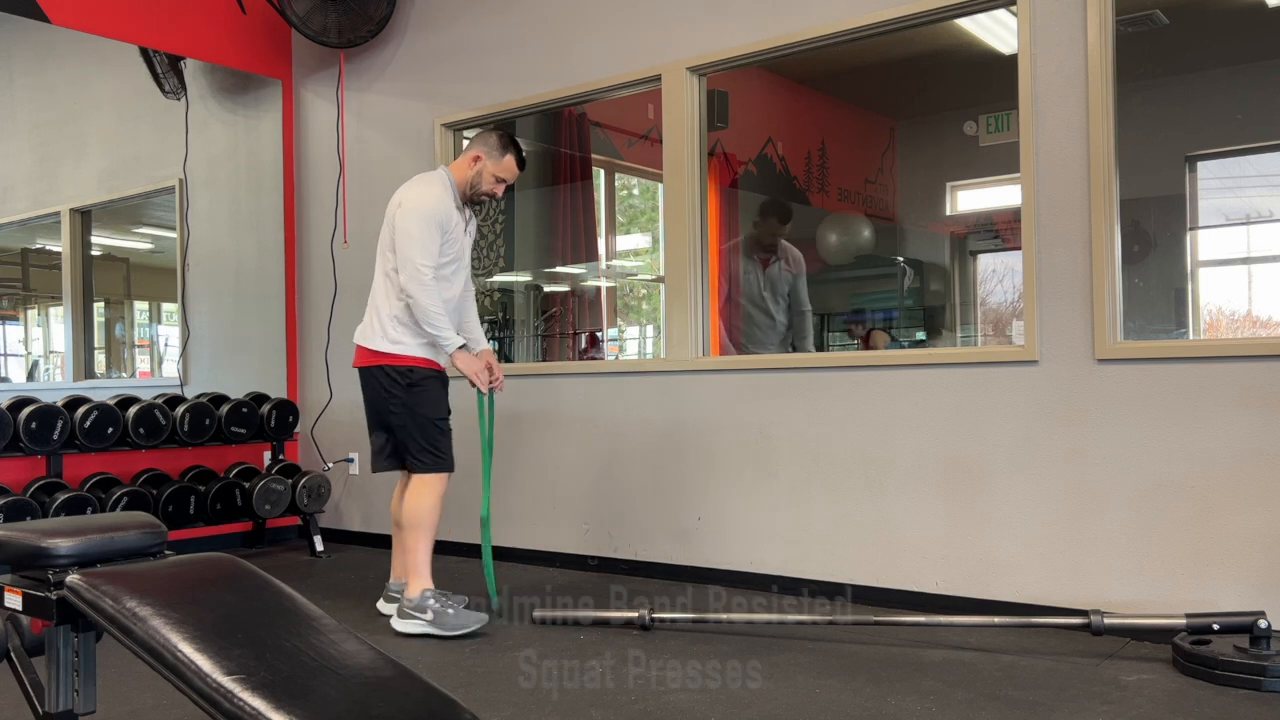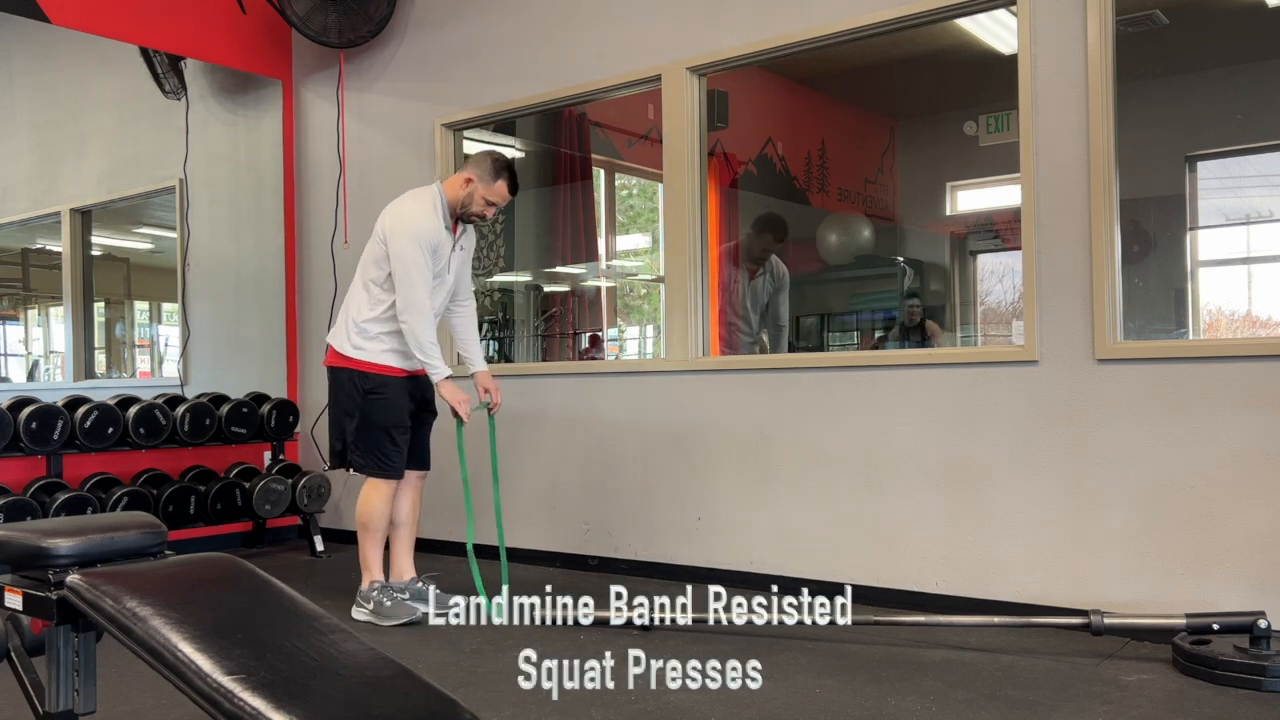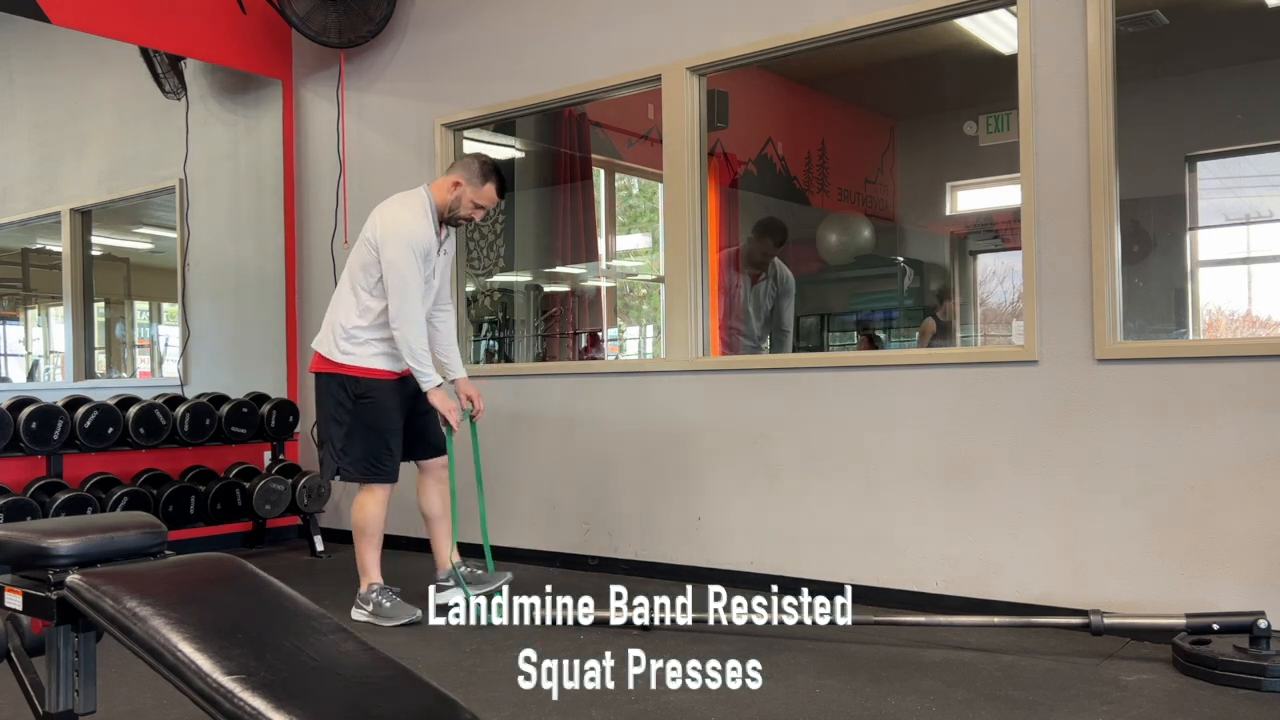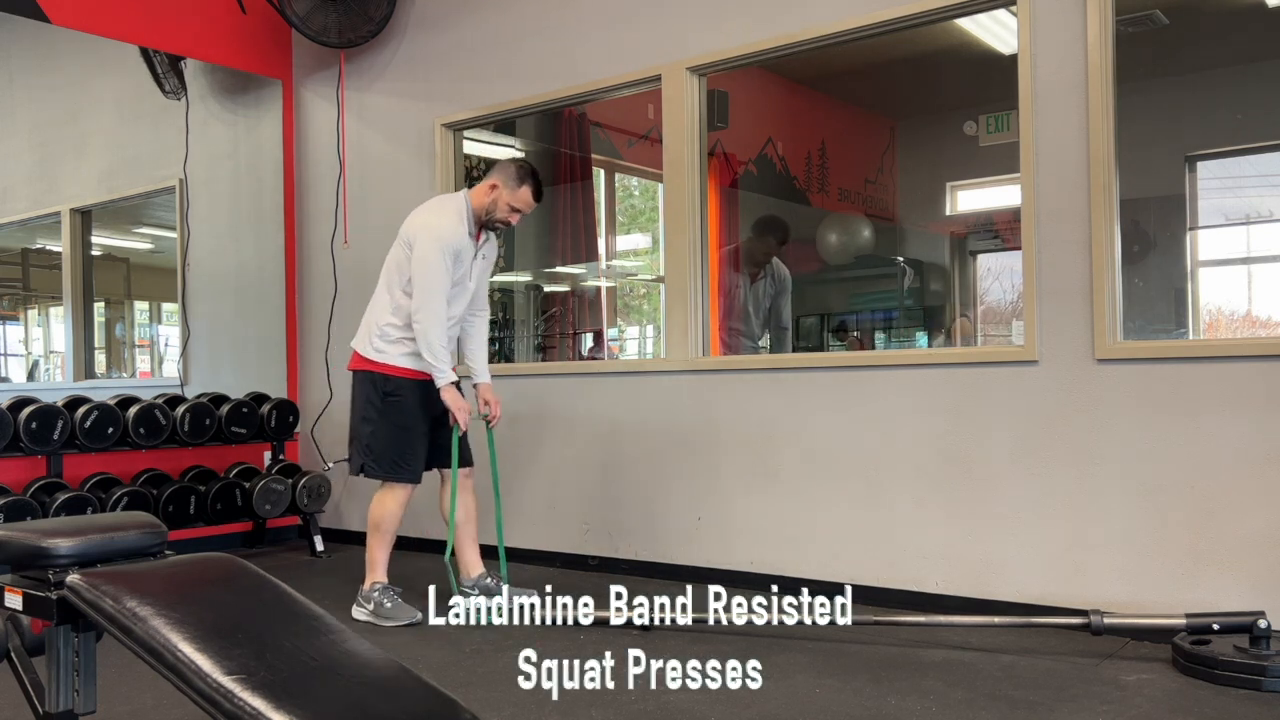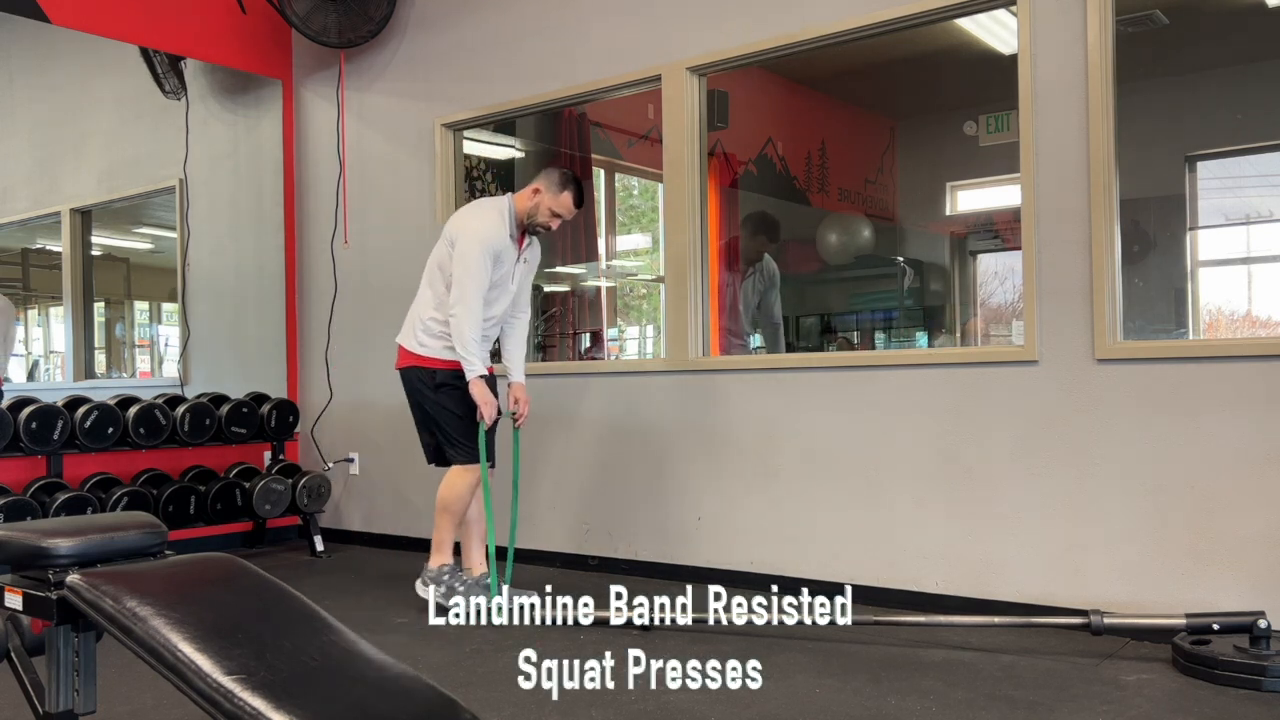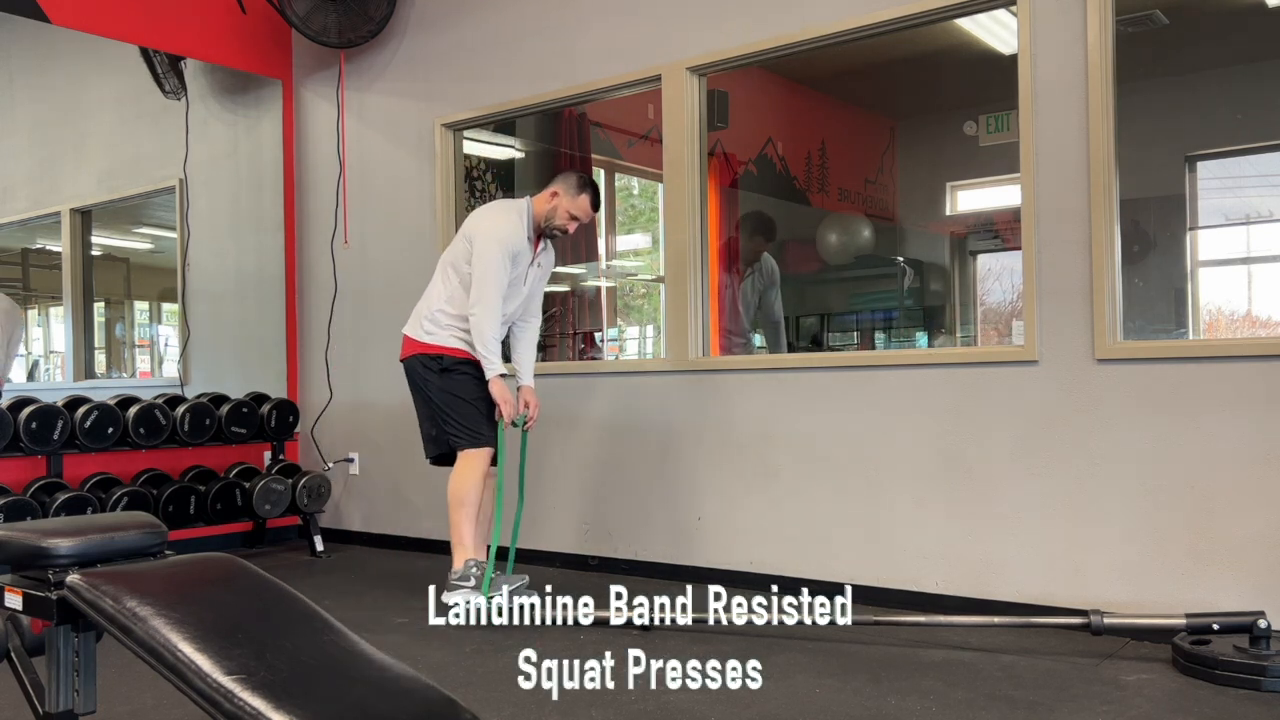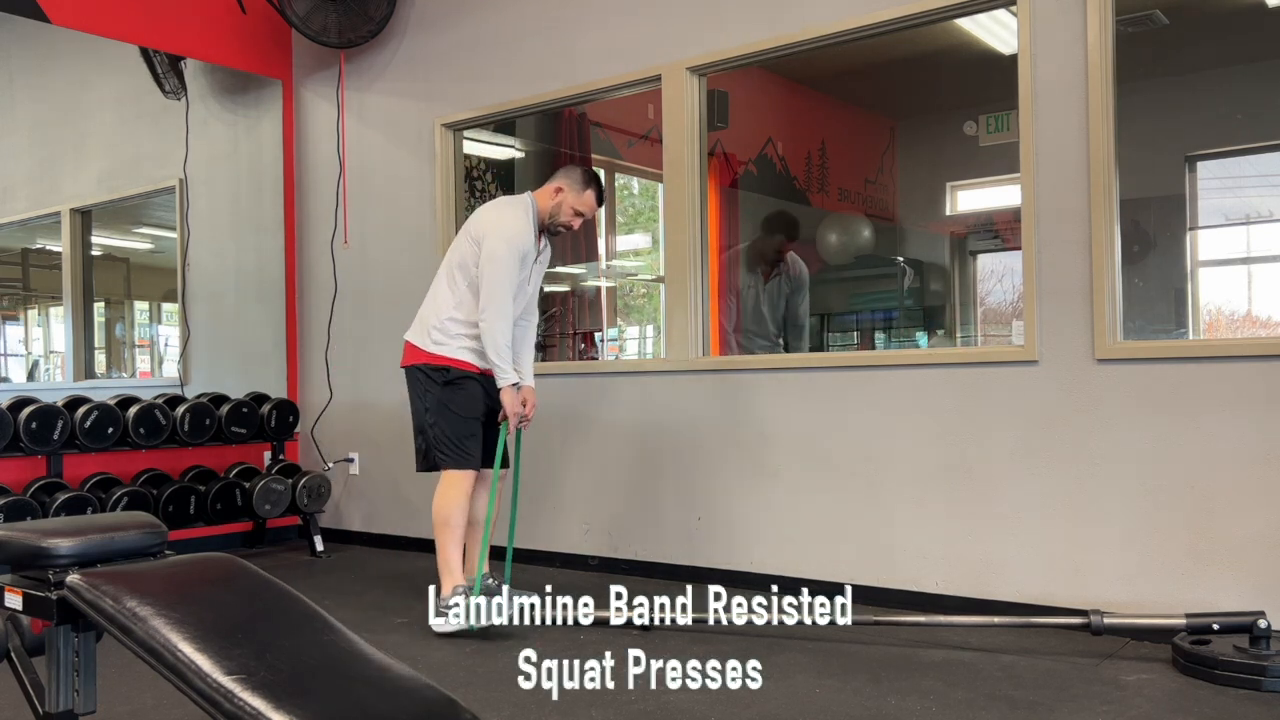
dt=0.5s
person 1, frame 1
left shoulder: (464, 215)
right shoulder: (424, 198)
left elbow: (458, 290)
right elbow: (417, 285)
left wrist: (481, 346)
right wrist: (458, 350)
left hip: (421, 358)
right hip: (396, 355)
left knee: (420, 469)
right knee: (431, 469)
left ankle: (403, 585)
right ankle: (416, 600)
person 1, frame 2
left shoulder: (463, 231)
right shoulder: (414, 217)
left elbow: (460, 304)
right elbow: (412, 309)
left wrist: (479, 369)
right wrist: (442, 378)
left hip: (408, 364)
right hip: (366, 359)
left knee: (412, 471)
right knee: (385, 473)
left ankle: (403, 580)
right ankle: (371, 590)
person 1, frame 3
left shoulder: (444, 232)
right shoulder: (404, 222)
left elbow: (440, 310)
right elbow: (403, 315)
left wrist: (458, 376)
right wrist: (433, 386)
left hip: (396, 365)
right hip: (356, 363)
left knee: (435, 461)
right knee: (377, 478)
left ankle: (449, 572)
right ankle: (370, 592)
person 1, frame 4
left shoulder: (486, 241)
right shoulder: (439, 224)
left elbow: (475, 315)
right elbow: (426, 312)
left wrist: (482, 380)
right wrist: (447, 384)
left hip: (430, 368)
right hip: (390, 365)
left knee: (459, 471)
right knee: (399, 479)
left ankle: (474, 579)
right ankle: (373, 591)
person 1, frame 5
left shoulder: (531, 248)
right shoulder: (481, 224)
left elbow: (516, 316)
right elbow: (464, 307)
left wrist: (516, 378)
right wrist: (477, 379)
left hip: (469, 362)
right hip: (431, 356)
left knee: (477, 464)
right knee: (469, 461)
left ankle: (475, 576)
right ankle: (437, 569)
person 1, frame 6
left shoulder: (545, 253)
right shoulder: (500, 223)
left elbow: (526, 320)
right elbow: (484, 305)
left wrist: (526, 382)
right wrist: (497, 377)
left hip: (471, 355)
right hip: (436, 347)
left knee: (484, 460)
right knee: (476, 450)
left ankle: (475, 571)
right ankle: (464, 572)
person 1, frame 7
left shoulder: (541, 243)
right shoulder: (506, 223)
left elbow: (524, 316)
right elbow: (493, 310)
left wrist: (525, 380)
right wrist: (507, 383)
left hip: (474, 361)
right hip: (442, 356)
left knee: (485, 470)
right knee: (459, 469)
left ankle: (476, 581)
right ankle: (451, 600)
